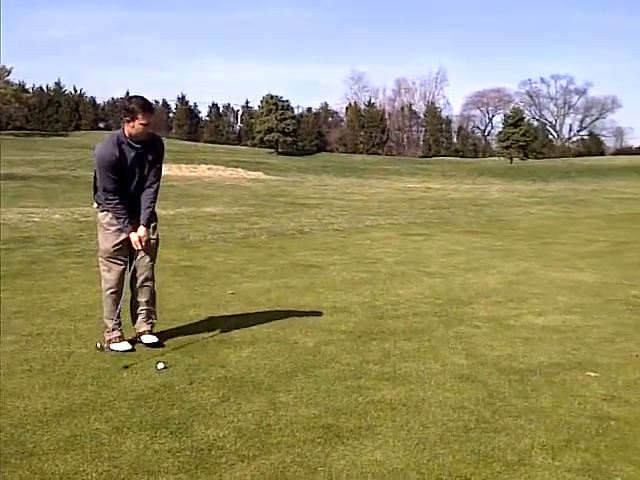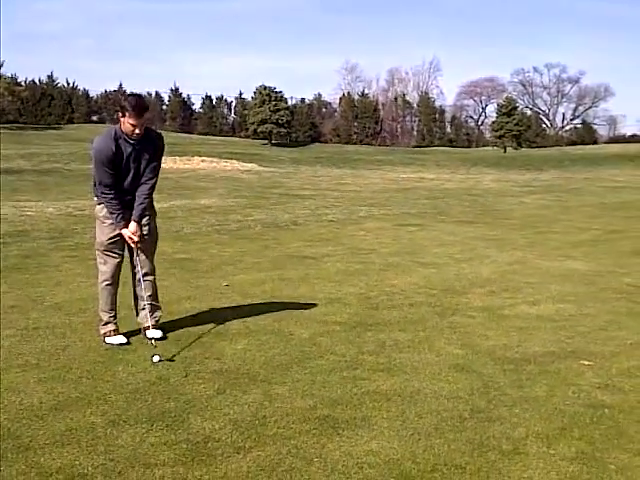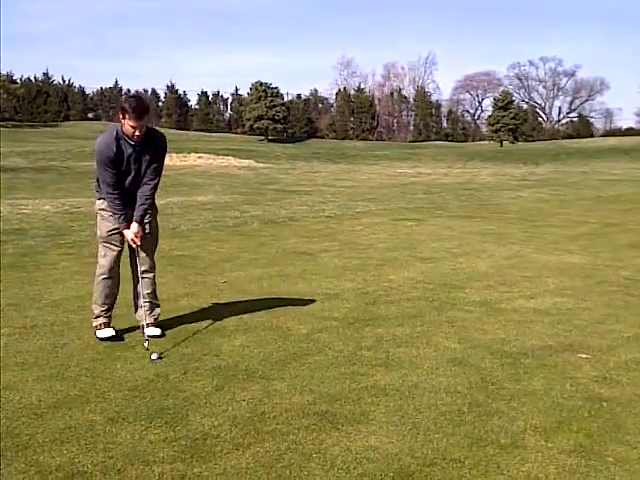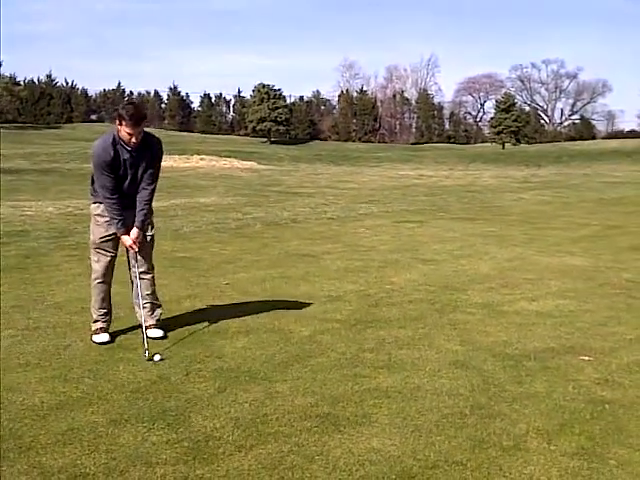
dt=0.3s
person 1, frame 1
left shoulder: (155, 145)
right shoulder: (107, 150)
left elbow: (151, 187)
right elbow: (110, 195)
left wrist: (143, 224)
right wrist: (128, 230)
left hip: (143, 215)
right hip: (113, 216)
left knee: (145, 272)
right knee: (113, 276)
left ankle: (144, 326)
right ankle: (113, 333)
person 1, frame 2
left shoulder: (155, 140)
right shoulder: (104, 144)
left elbow: (148, 183)
right elbow: (107, 189)
left wrist: (136, 220)
right wrist: (121, 225)
left hip: (142, 208)
right hip: (110, 209)
left knee: (146, 267)
right knee: (109, 270)
left ankle: (149, 320)
right ankle: (108, 326)
person 1, frame 3
left shoulder: (157, 141)
right shoulder: (106, 144)
left elbow: (150, 183)
right elbow: (111, 189)
left wrist: (138, 220)
right wrist: (124, 225)
left hip: (143, 205)
right hip: (111, 205)
left knee: (146, 264)
right knee: (108, 263)
left ankle: (148, 317)
right ankle: (101, 319)
person 1, frame 4
left shoulder: (153, 145)
right shoulder: (102, 148)
left elbow: (147, 188)
right elbow: (108, 194)
left wrist: (138, 225)
right wrist: (121, 231)
left hip: (138, 208)
right hip: (106, 208)
left knee: (144, 266)
right knee: (102, 268)
left ankle: (150, 319)
right ankle: (100, 324)
